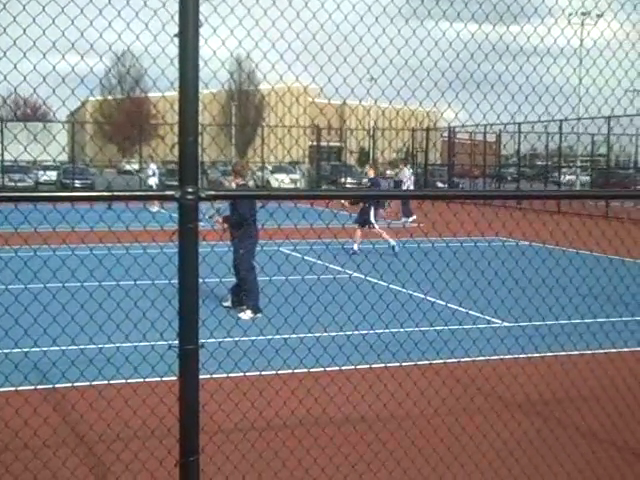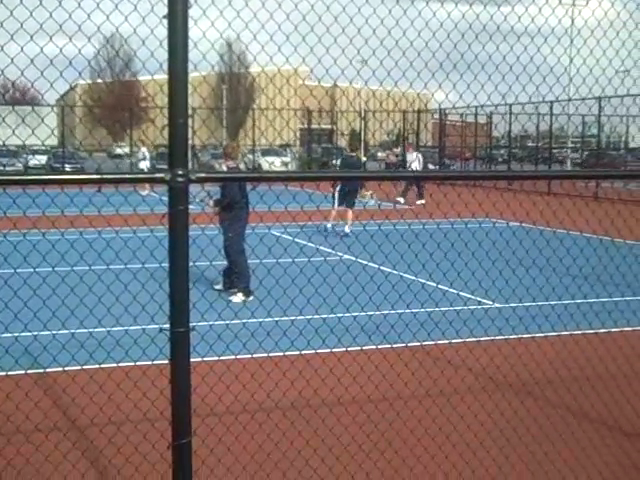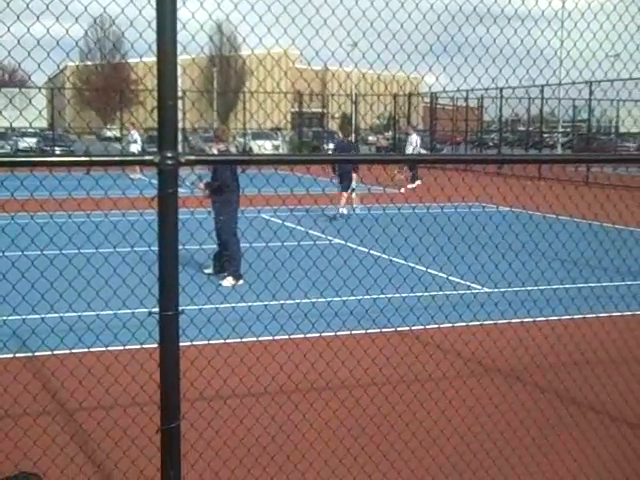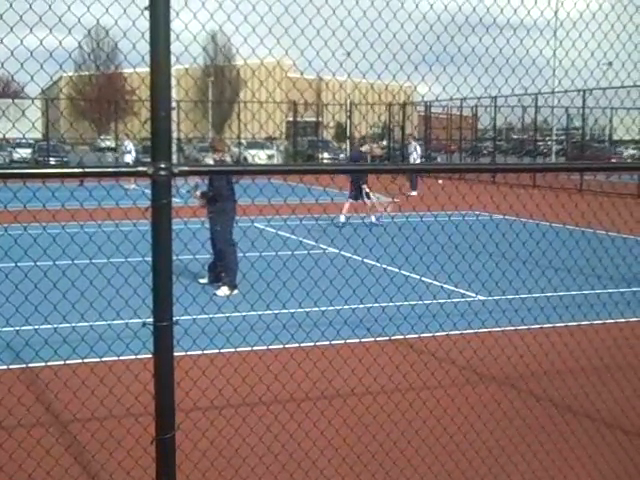
dt=0.5s
person 1, frame 1
right shoulder: (242, 190)
left elbow: (242, 216)
left wrist: (225, 219)
right wrist: (229, 221)
left hip: (245, 237)
right hip: (241, 236)
left knee: (247, 271)
right knee: (239, 269)
left ankle: (253, 308)
right ankle: (237, 299)
person 1, frame 2
right shoulder: (236, 173)
left elbow: (232, 198)
left wrist: (216, 203)
right wrist: (220, 206)
left hip: (235, 219)
right hip: (234, 218)
left knee: (237, 253)
right knee: (231, 251)
left ankle: (244, 290)
right ankle: (229, 282)
person 1, frame 3
left shoulder: (223, 157)
right shoulder: (226, 156)
left elbow: (223, 181)
left wrist: (207, 186)
right wrist: (211, 188)
left hip: (226, 202)
right hip: (224, 201)
left knee: (229, 236)
right knee: (222, 235)
left ankle: (235, 275)
right ankle: (219, 265)
person 1, frame 4
right shoulder: (222, 165)
left elbow: (219, 191)
left wrist: (202, 195)
right wrist: (207, 197)
left hip: (223, 212)
right hip: (219, 211)
left knee: (226, 246)
right knee: (218, 244)
left ankle: (230, 284)
right ankle: (215, 274)
